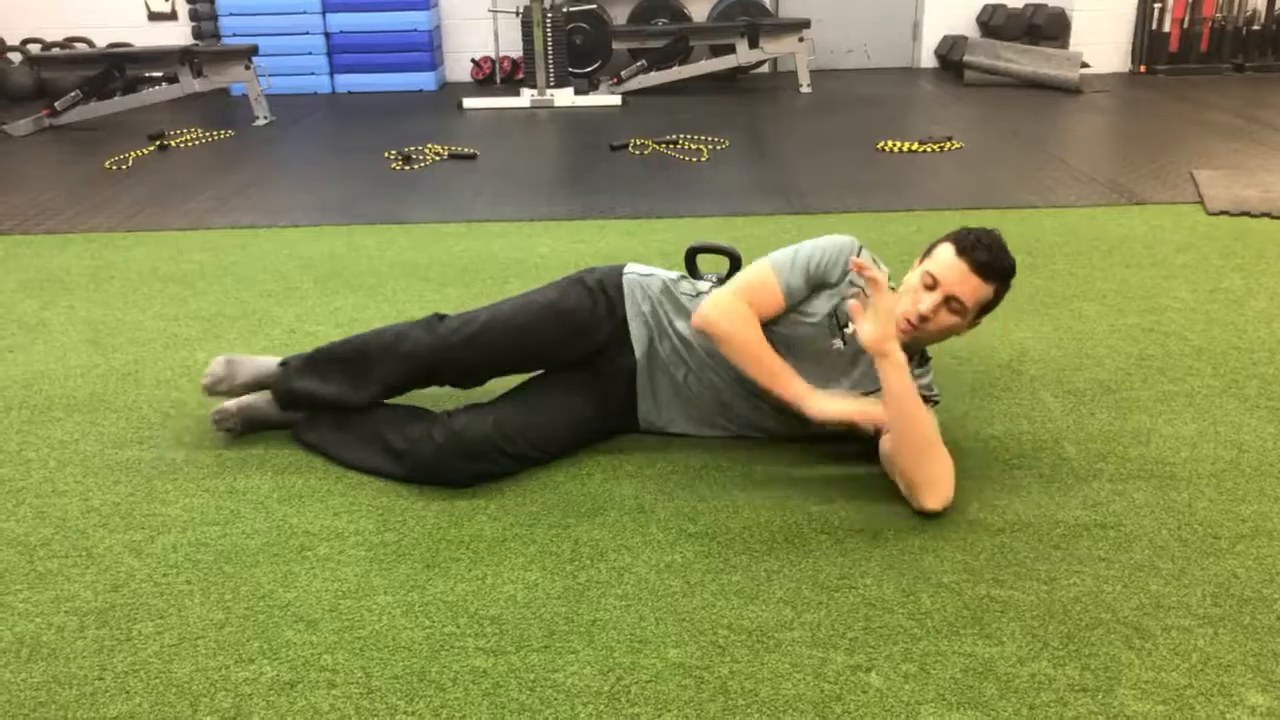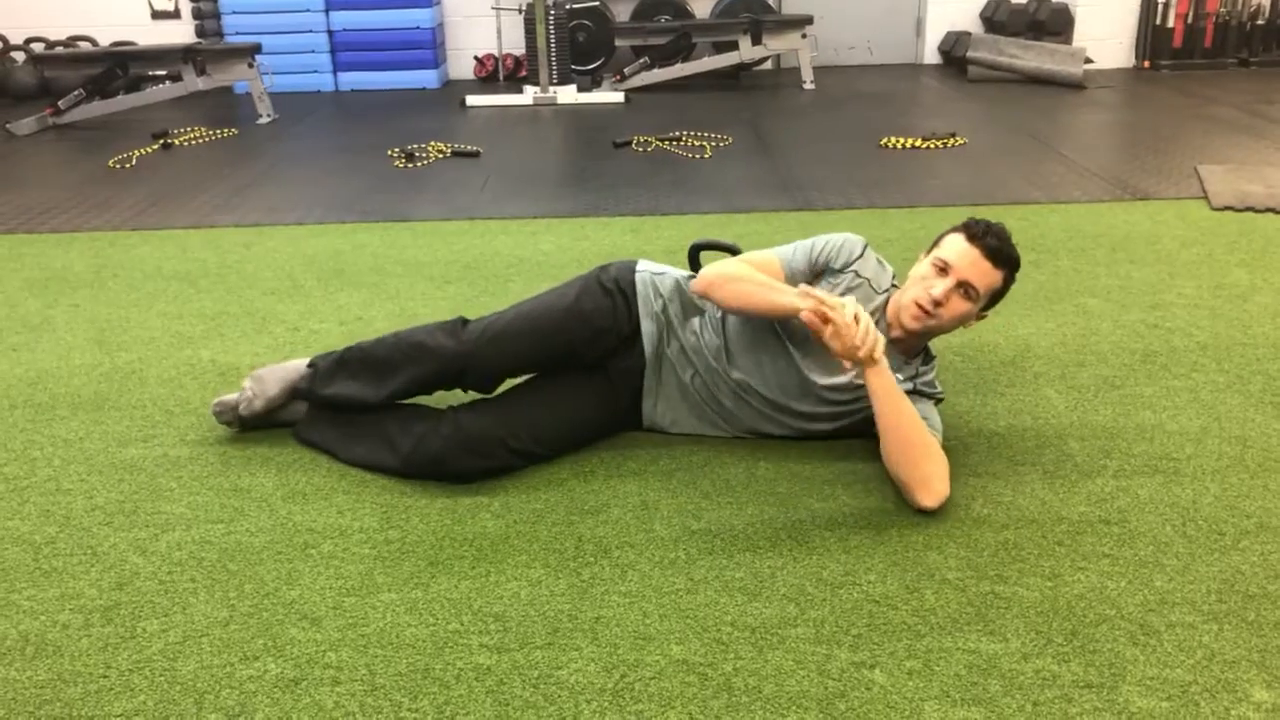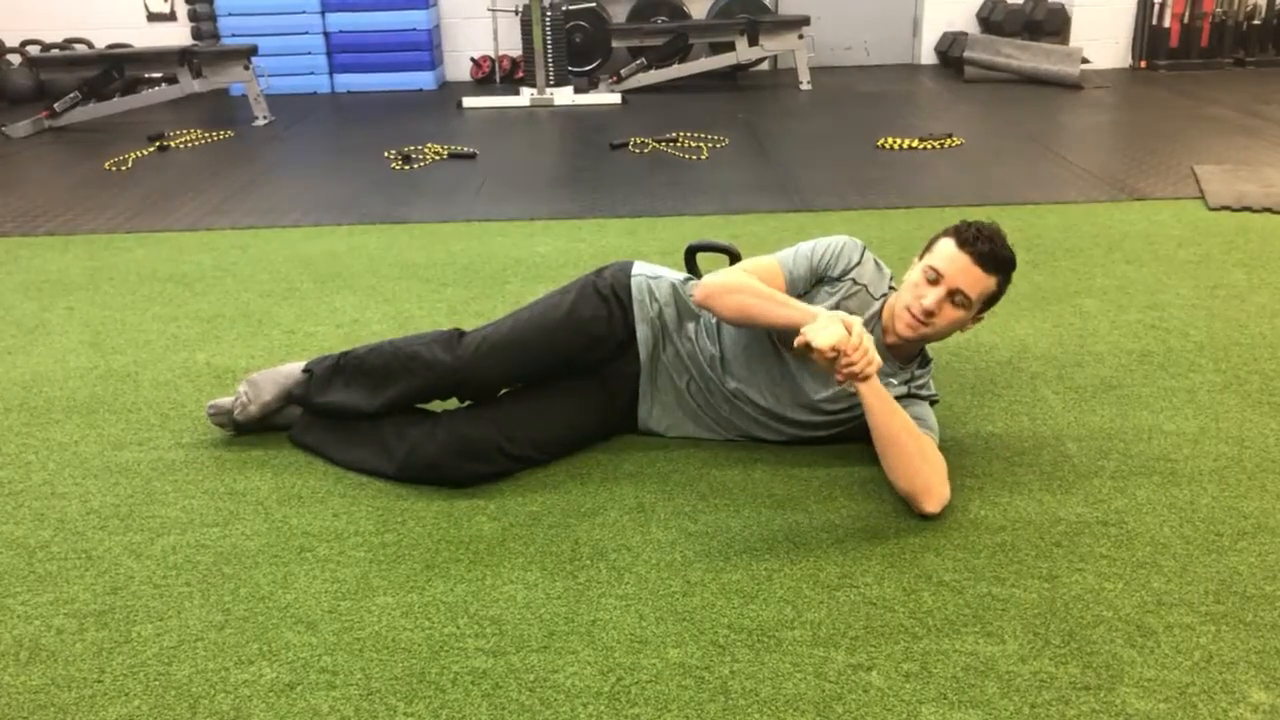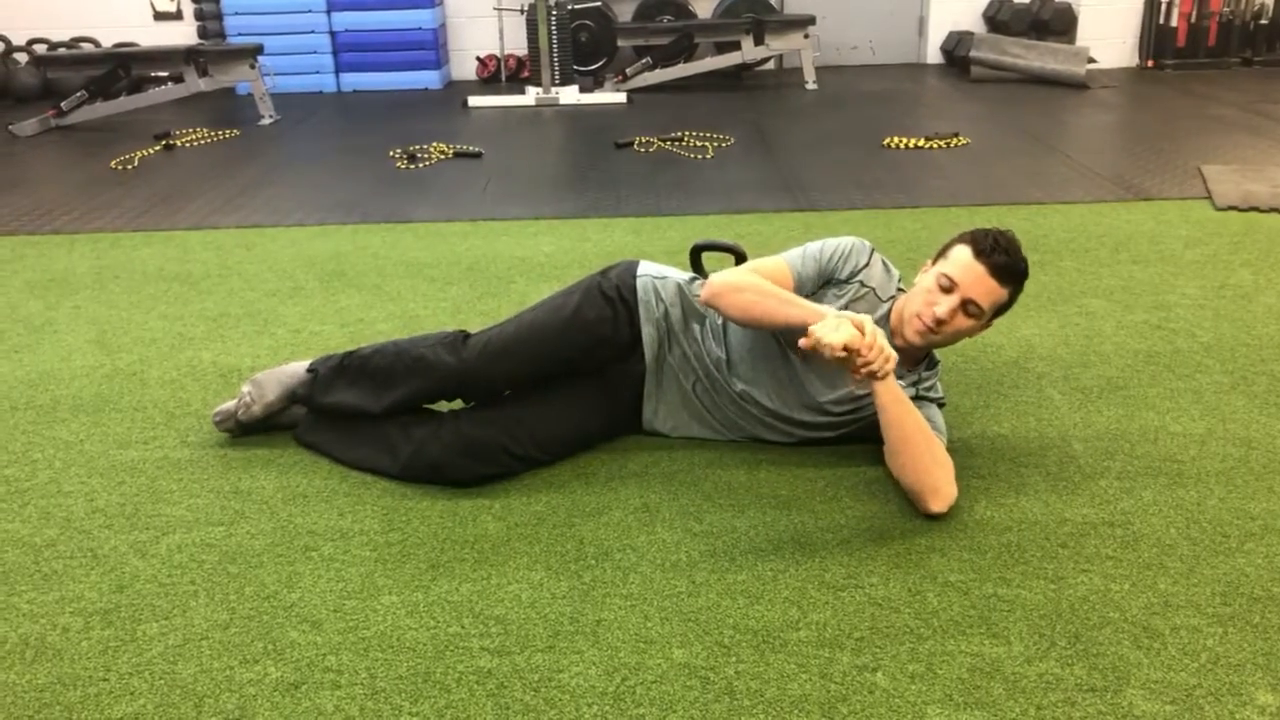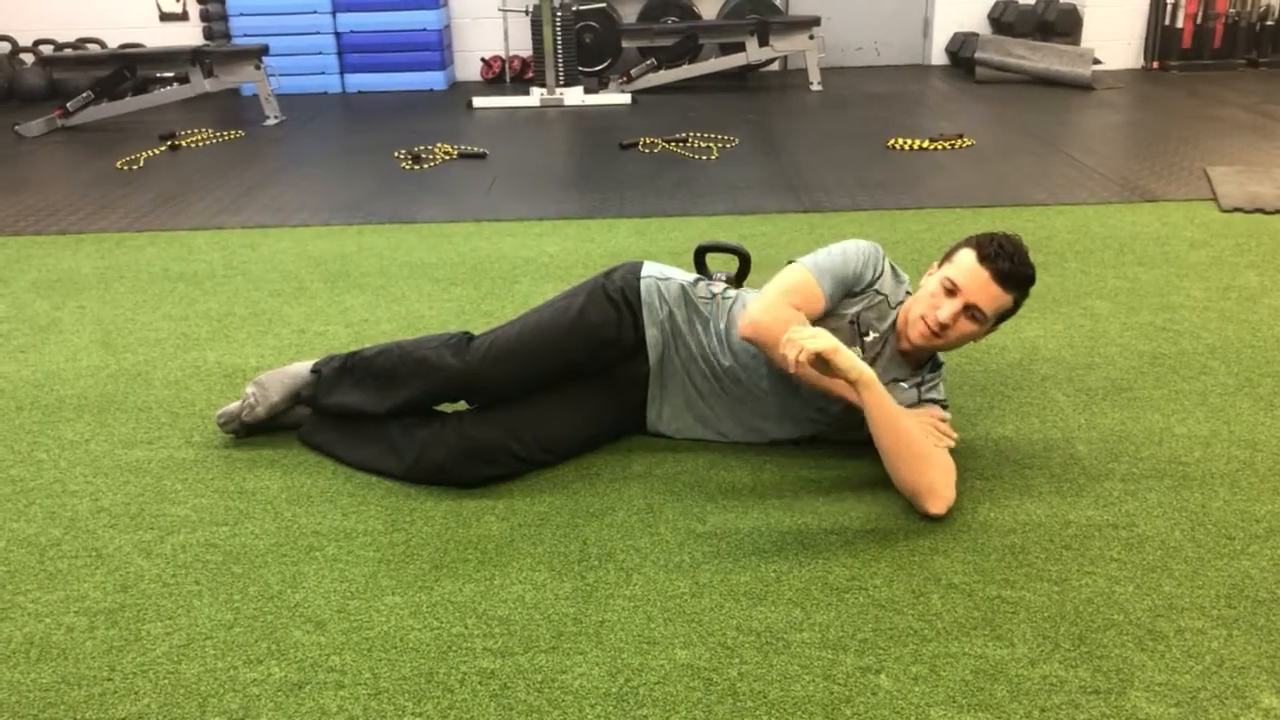
dt=0.5s
person 1, frame 1
left shoulder: (899, 387)
right shoulder: (843, 259)
left elbow: (930, 493)
right elbow: (717, 312)
left wrist: (888, 352)
right wrist: (808, 396)
left hip: (630, 399)
right hip: (630, 311)
left knee: (457, 450)
right knee: (451, 349)
left ankle: (290, 416)
right ankle: (289, 376)
person 1, frame 2
left shoulder: (912, 388)
right shoulder: (853, 259)
left elbow: (928, 490)
right elbow: (714, 277)
left wrist: (871, 364)
right wrist: (812, 303)
left hip: (640, 400)
right hip: (643, 309)
left knee: (461, 449)
right knee: (472, 351)
left ankle: (305, 417)
right ankle: (311, 376)
person 1, frame 3
left shoulder: (908, 393)
right shoulder: (851, 263)
left elbow: (929, 495)
right elbow: (717, 288)
left wrist: (867, 378)
right wrist: (816, 318)
left hip: (636, 403)
right hip: (640, 311)
left knee: (458, 453)
right knee: (469, 363)
left ankle: (299, 422)
right ankle: (307, 382)
person 1, frame 4
left shoulder: (914, 394)
right shoulder: (859, 263)
left elbow: (936, 495)
right elbow: (721, 287)
left wrist: (876, 372)
right wrist: (824, 317)
left hip: (641, 406)
right hip: (646, 313)
left knee: (463, 454)
right knee: (472, 363)
left ankle: (303, 422)
right ankle: (310, 381)
person 1, frame 5
left shoulder: (922, 399)
right shoulder: (869, 267)
left elbow: (933, 496)
right elbow: (760, 320)
left wrist: (857, 375)
right wrist: (880, 403)
left hip: (643, 403)
right hip: (648, 313)
left knee: (464, 454)
right knee: (474, 367)
left ankle: (306, 421)
right ankle: (317, 380)
